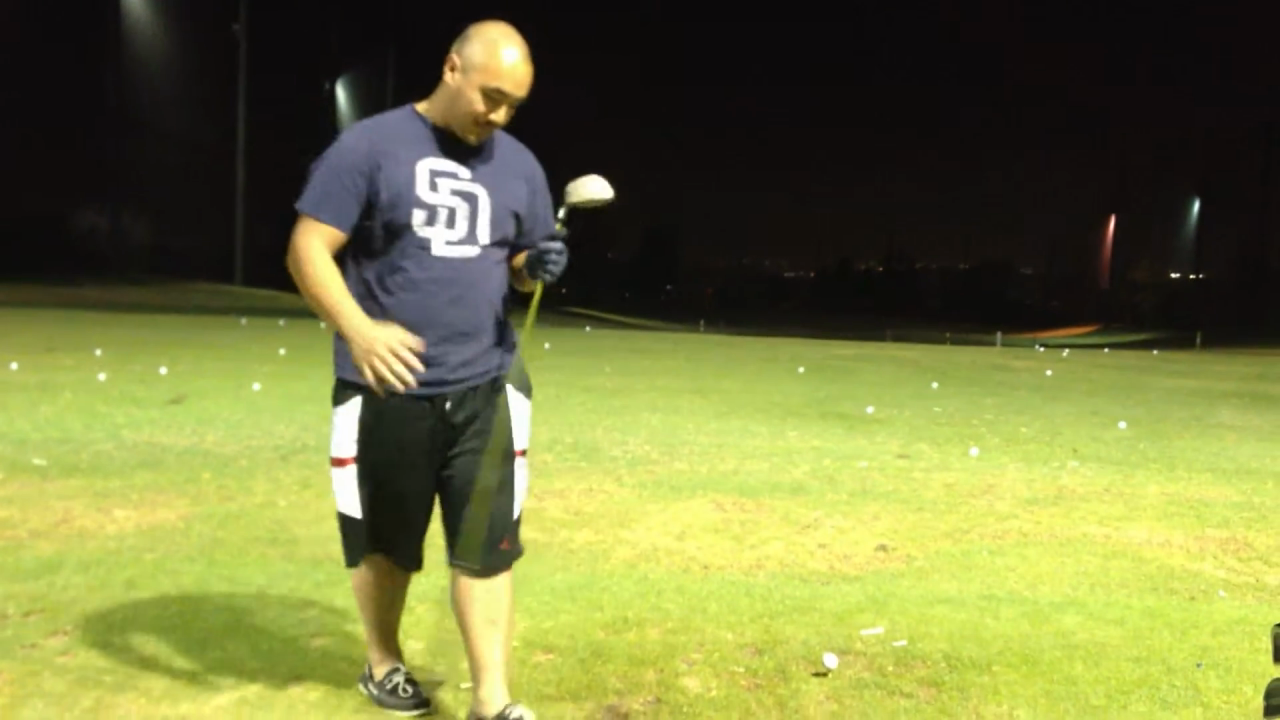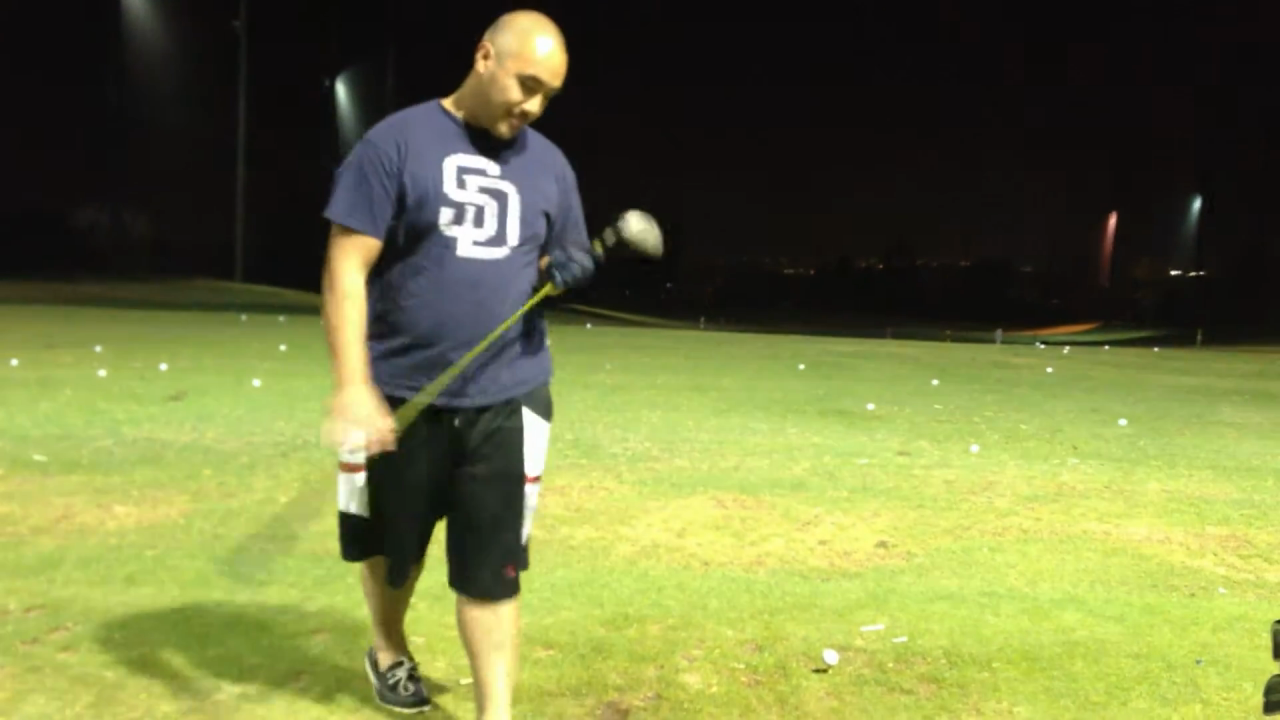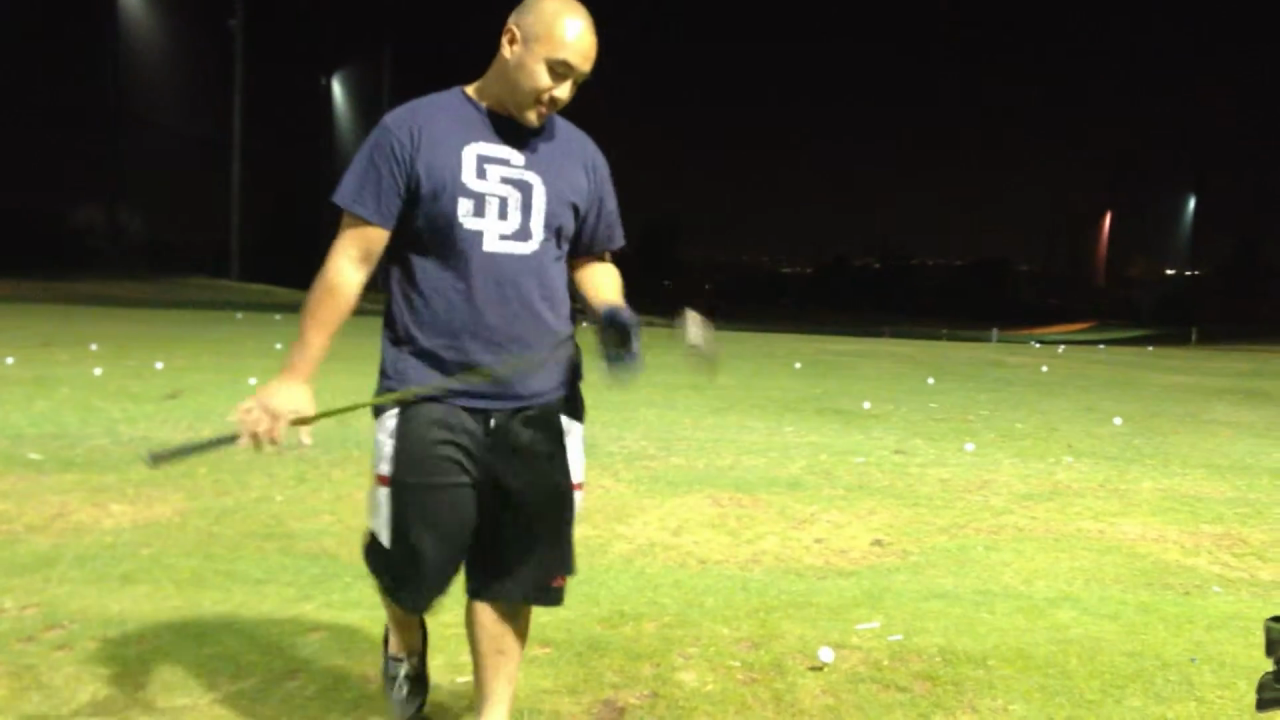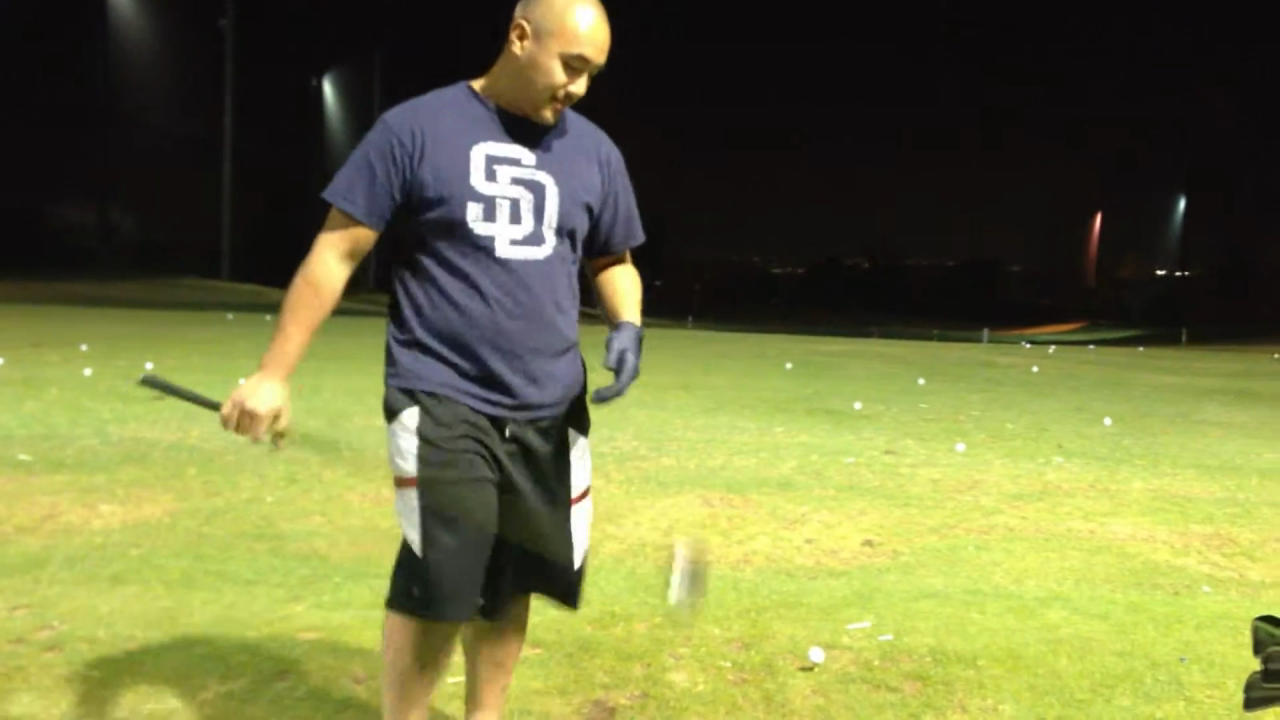
dt=0.2s
person 1, frame 1
left shoulder: (519, 167)
right shoulder: (368, 147)
left elbow: (525, 265)
right elbow: (309, 250)
left wrist: (538, 266)
right wrist: (362, 330)
left hip: (485, 383)
right hip: (386, 388)
left knee: (486, 543)
right knee: (382, 538)
right ankle: (383, 663)
person 1, frame 2
left shoulder: (549, 165)
right shoulder: (395, 144)
left elbow: (568, 262)
right elbow: (347, 267)
left wrist: (566, 271)
right wrist: (354, 387)
left hip: (510, 401)
right hip: (405, 394)
left knee: (492, 563)
right knee: (389, 541)
right ankle: (388, 651)
person 1, frame 3
left shoulder: (581, 156)
right shoulder: (413, 131)
left elbow: (591, 261)
right elbow: (351, 258)
left wrist: (612, 313)
right wrist: (296, 376)
left hip: (540, 404)
right hip: (430, 396)
left knee: (512, 574)
right knee: (416, 562)
right ankle: (405, 643)
person 1, frame 4
left shoulder: (594, 153)
right shoulder: (417, 129)
left elbow: (612, 261)
right elbow: (335, 254)
left wrist: (627, 329)
right wrist: (274, 373)
left hip: (548, 411)
right hip: (441, 400)
left knee: (508, 586)
right knee: (435, 585)
